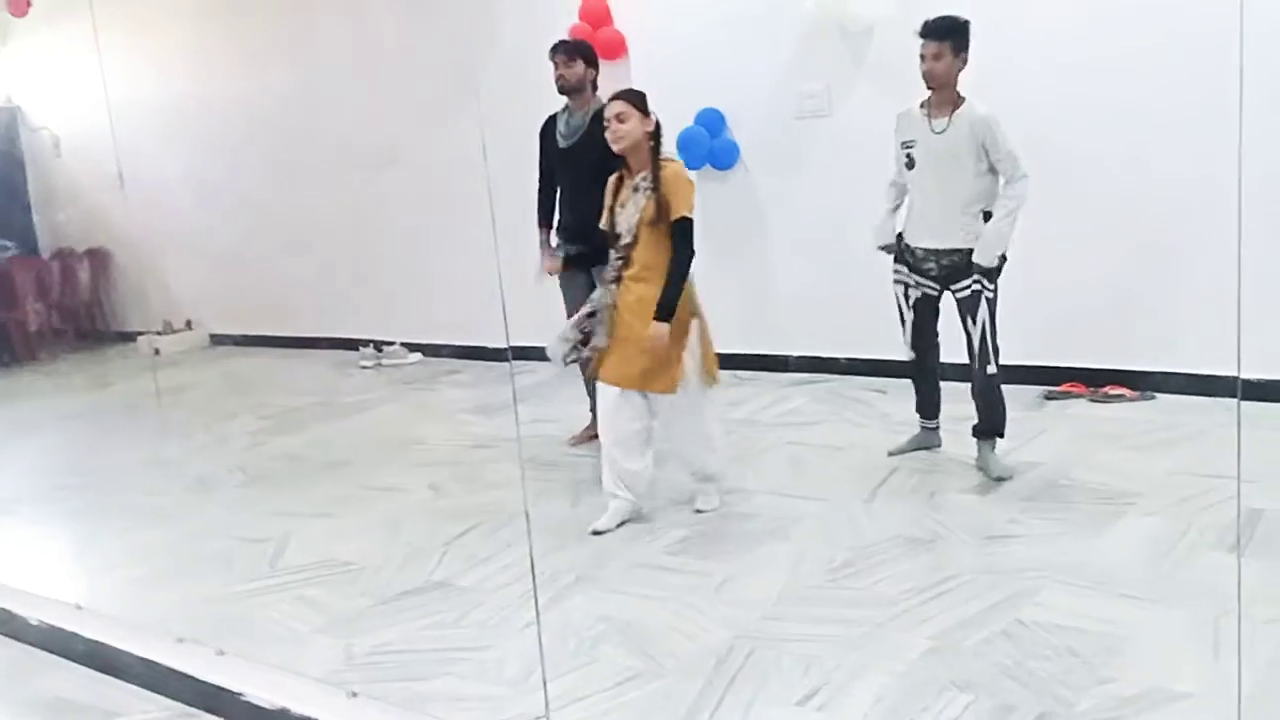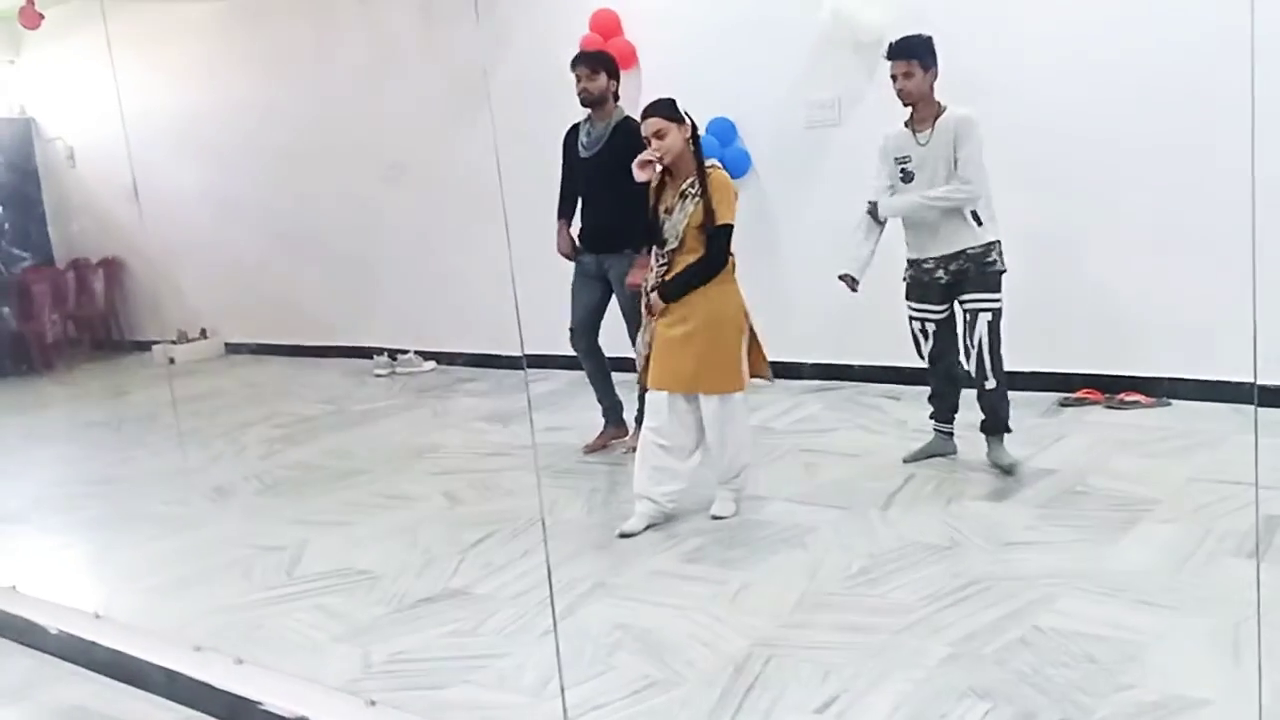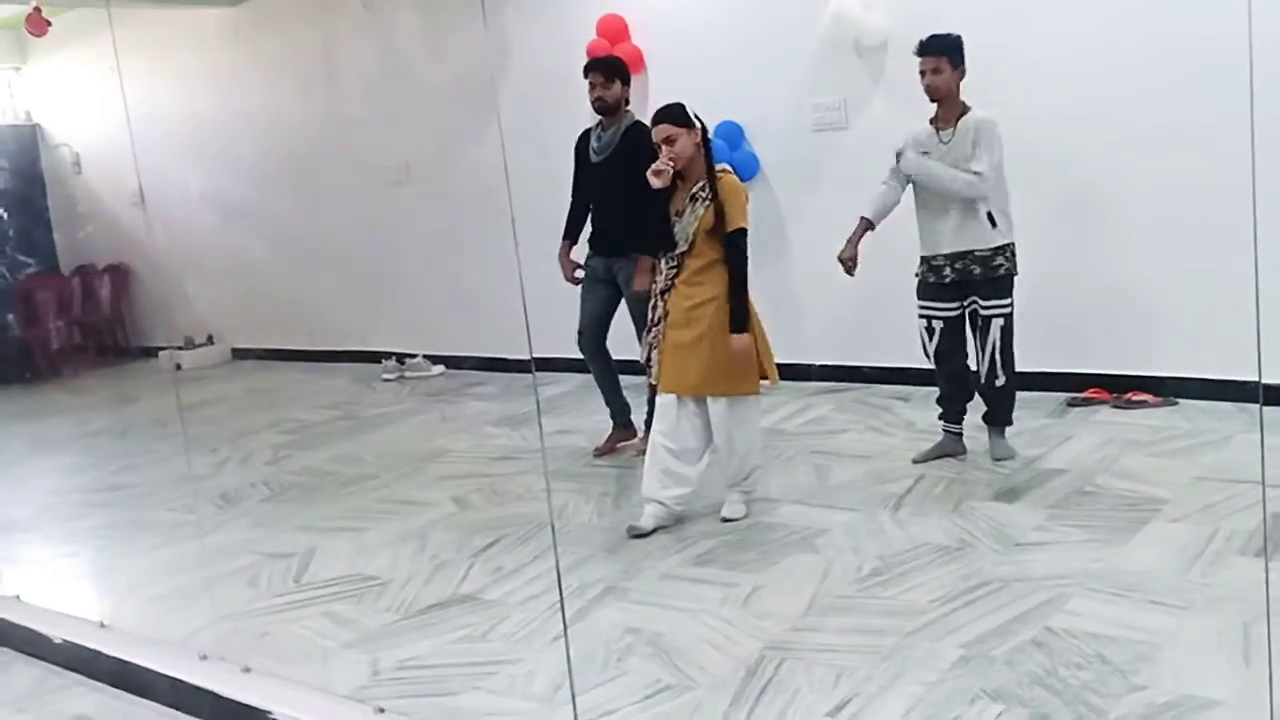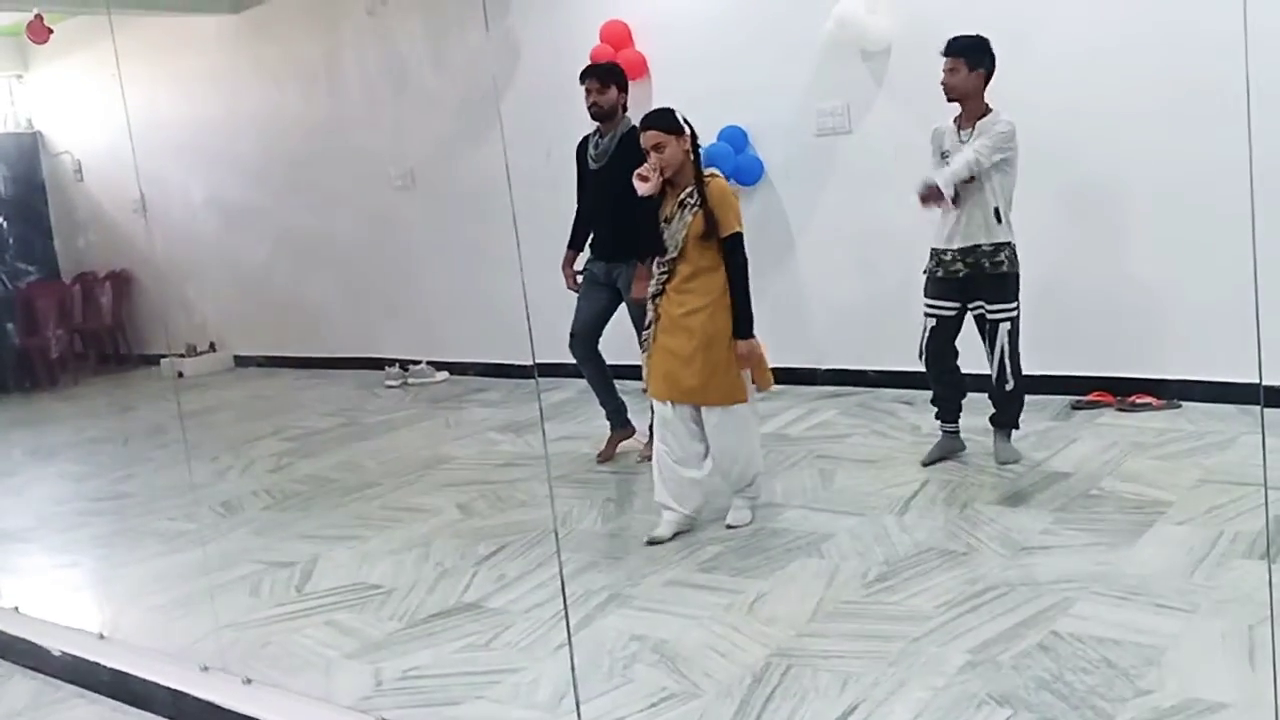
dt=0.4s
person 1, frame 1
left shoulder: (979, 123)
right shoulder: (906, 121)
left elbow: (1016, 183)
left wrist: (990, 245)
right wrist: (885, 225)
left hip: (969, 255)
right hip: (914, 251)
left knee: (982, 348)
right knee: (920, 346)
left ankle: (987, 446)
right ankle: (928, 427)
person 1, frame 2
left shoulder: (961, 124)
right shoulder: (892, 144)
left elbow: (967, 189)
right elbow: (877, 207)
left wrist: (896, 205)
right wrist: (857, 266)
left hip: (975, 255)
right hip: (924, 263)
left knee: (982, 352)
right knee: (937, 355)
left ankle: (996, 438)
right ankle: (942, 434)
person 1, frame 3
left shoulder: (982, 127)
right shoulder: (918, 138)
left elbow: (977, 185)
right elbow: (892, 187)
left wrist: (916, 165)
right wrist: (857, 234)
left hip: (987, 256)
right hip: (937, 260)
left knee: (994, 350)
right knee: (943, 351)
left ankle: (998, 429)
right ankle: (952, 433)
person 1, frame 4
left shoulder: (1000, 128)
right shoulder: (940, 134)
left elbow: (969, 162)
left wrist: (942, 187)
right wrist: (941, 191)
left hip: (992, 256)
right hip: (946, 256)
left knee: (1002, 351)
right knee: (935, 346)
left ankle: (1003, 433)
right ankle: (949, 432)
person 2, frame 1
left shoulder: (671, 176)
right shoulder: (617, 182)
left elbow: (683, 250)
right elbow: (611, 244)
left wrist: (665, 316)
left hip: (665, 307)
right hip: (624, 304)
left knee: (682, 403)
right knee: (618, 408)
left ankle: (707, 480)
right ankle: (622, 499)
person 2, frame 2
left shoulder: (715, 181)
right shoulder: (658, 185)
left elbow: (716, 256)
left wrist: (666, 295)
right wrist: (639, 187)
left hip: (711, 309)
right hip: (671, 310)
left knee: (720, 405)
right knee: (664, 411)
left ankle: (729, 486)
right ankle: (653, 500)
person 2, frame 3
left shoulder: (725, 185)
right shoulder: (670, 188)
left elbow: (737, 259)
left wrist: (741, 325)
right wrist: (655, 193)
left hip: (721, 312)
right hip: (678, 314)
left knee: (730, 408)
right knee: (673, 413)
left ankle: (740, 490)
right ankle: (663, 502)
person 2, frame 4
left shoulder: (715, 191)
right shoulder: (659, 193)
left elbow: (737, 264)
left wrist: (744, 331)
right wrist: (643, 199)
left hip: (713, 320)
right hip: (670, 321)
left knee: (725, 416)
right knee: (671, 420)
left ankle: (744, 495)
right ankle: (677, 509)
person 3, frame 1
left shoulder: (609, 122)
right shoulder: (551, 127)
right wrist: (546, 241)
left hip: (608, 246)
right hip: (570, 245)
right ankle: (600, 415)
person 3, frame 2
left shoulder: (631, 133)
right shoulder: (573, 136)
left elbow: (646, 198)
left wrist: (642, 259)
right wrist: (562, 228)
left hip: (626, 254)
right hip: (588, 255)
left knee: (641, 340)
right knee: (581, 336)
left ankle: (644, 423)
right ankle: (614, 421)
person 3, frame 3
left shoulder: (642, 139)
right shoulder: (585, 141)
left elbow: (656, 206)
left wrist: (646, 265)
right wrist: (565, 250)
left hip: (635, 259)
right hip: (598, 259)
right knee: (589, 339)
left ankle: (655, 426)
right ankle: (622, 423)
person 3, frame 4
left shoulder: (639, 145)
right shoulder: (585, 148)
left elbow: (652, 213)
left wrist: (644, 272)
right wrist: (570, 258)
left hip: (635, 264)
right hip: (599, 264)
right knee: (580, 341)
left ankle: (659, 431)
right ankle: (619, 422)
